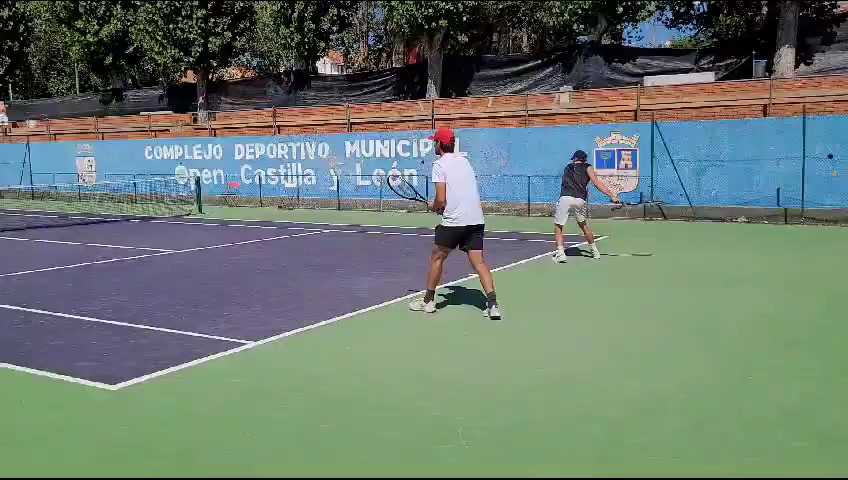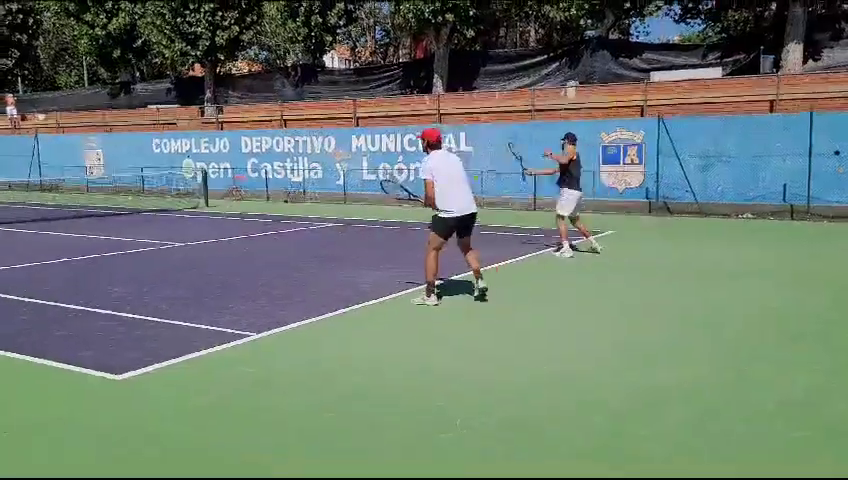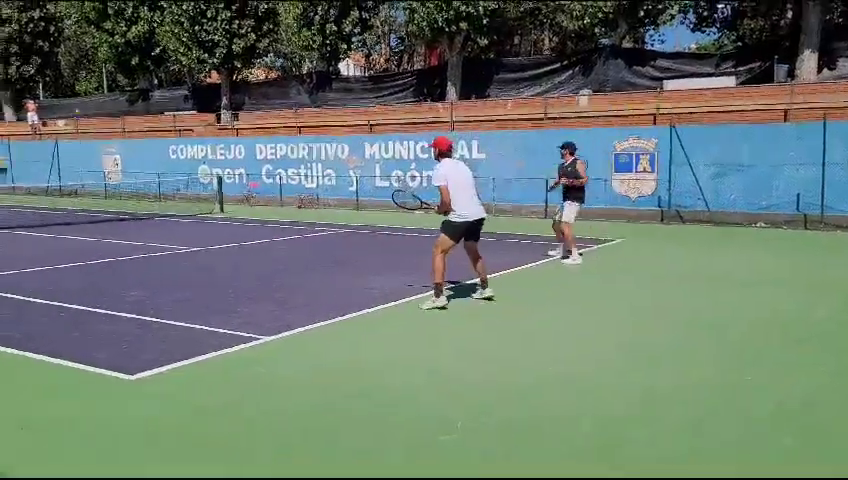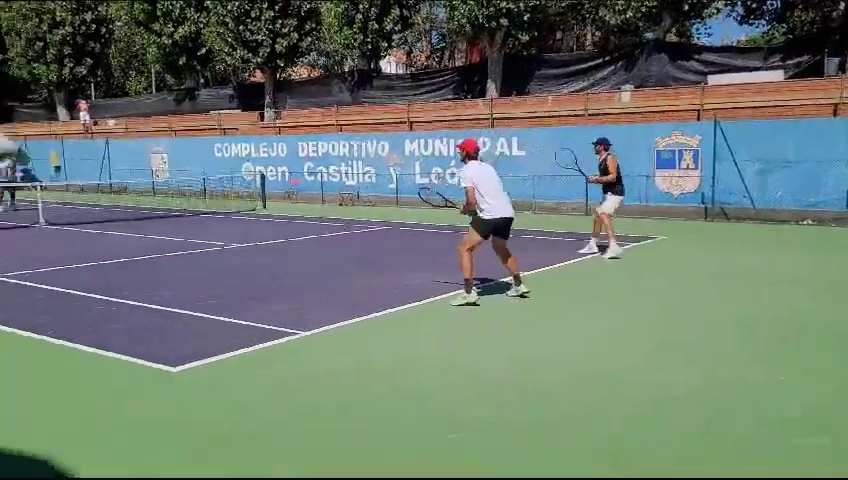
dt=0.3s
person 1, frame 1
left shoulder: (440, 164)
right shoulder: (464, 161)
left elbow: (441, 199)
left wrist: (433, 205)
left hip: (453, 222)
right hip: (476, 220)
left knee: (437, 258)
right knee: (479, 263)
left ankle: (428, 301)
right ankle: (493, 305)
person 1, frame 2
left shoulder: (428, 161)
right shoulder: (454, 157)
left elbow: (430, 195)
left wrist: (427, 203)
left hip: (448, 213)
right hip: (470, 209)
left knee: (432, 250)
right knee: (466, 247)
left ankle: (429, 294)
right ankle: (479, 281)
person 1, frame 3
left shoulder: (440, 169)
right shoulder: (462, 165)
left elbow: (446, 201)
left wrist: (440, 209)
left hip: (460, 218)
right hip: (478, 214)
left knee: (438, 252)
right knee: (473, 251)
left ankle: (438, 296)
right ankle: (484, 288)
person 1, frame 4
left shoulder: (466, 171)
right shoulder: (488, 167)
left elbow: (472, 201)
left wrist: (465, 209)
right wrist: (473, 208)
left hip: (490, 216)
right hip: (507, 213)
left knee: (464, 249)
right knee: (501, 249)
left ankle: (469, 292)
right ankle: (518, 285)
